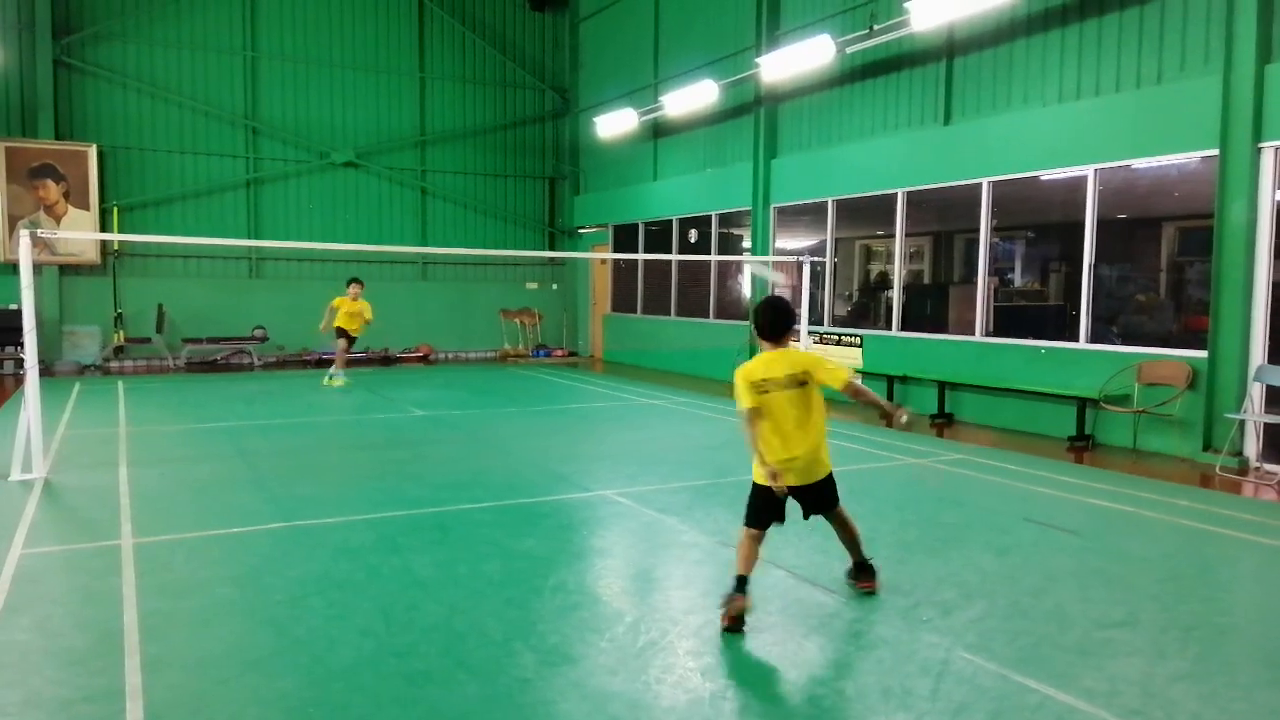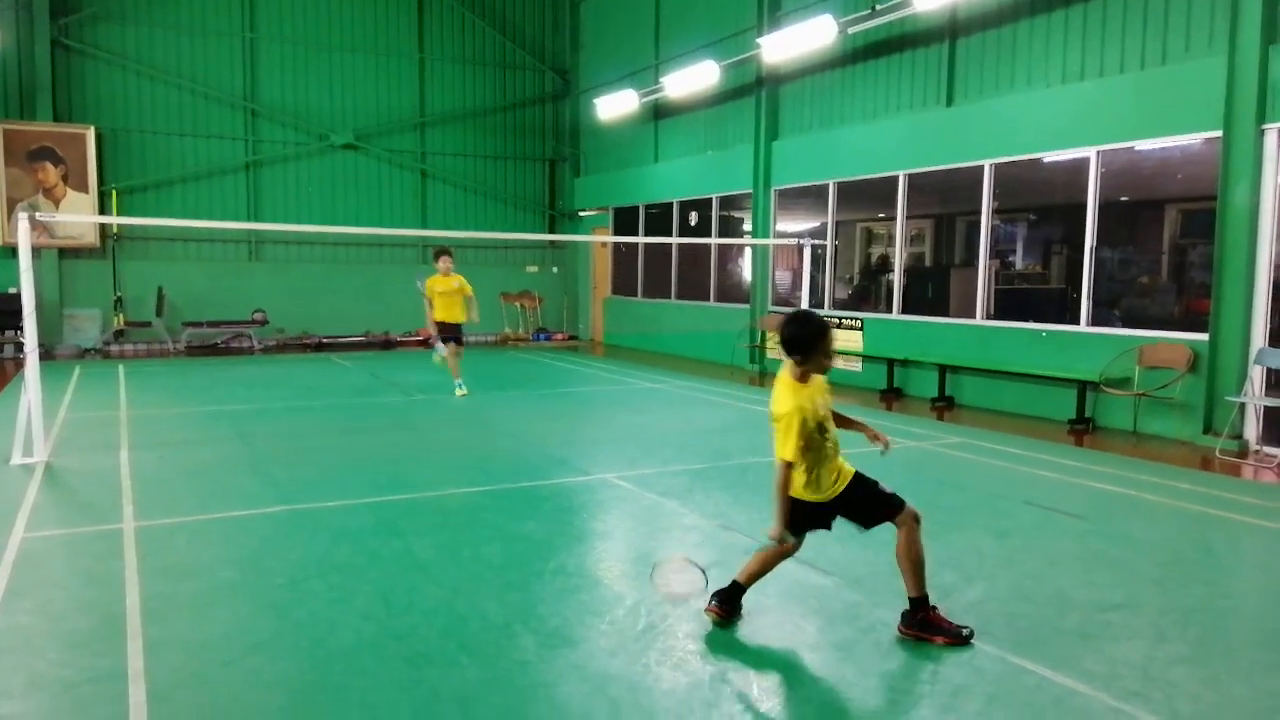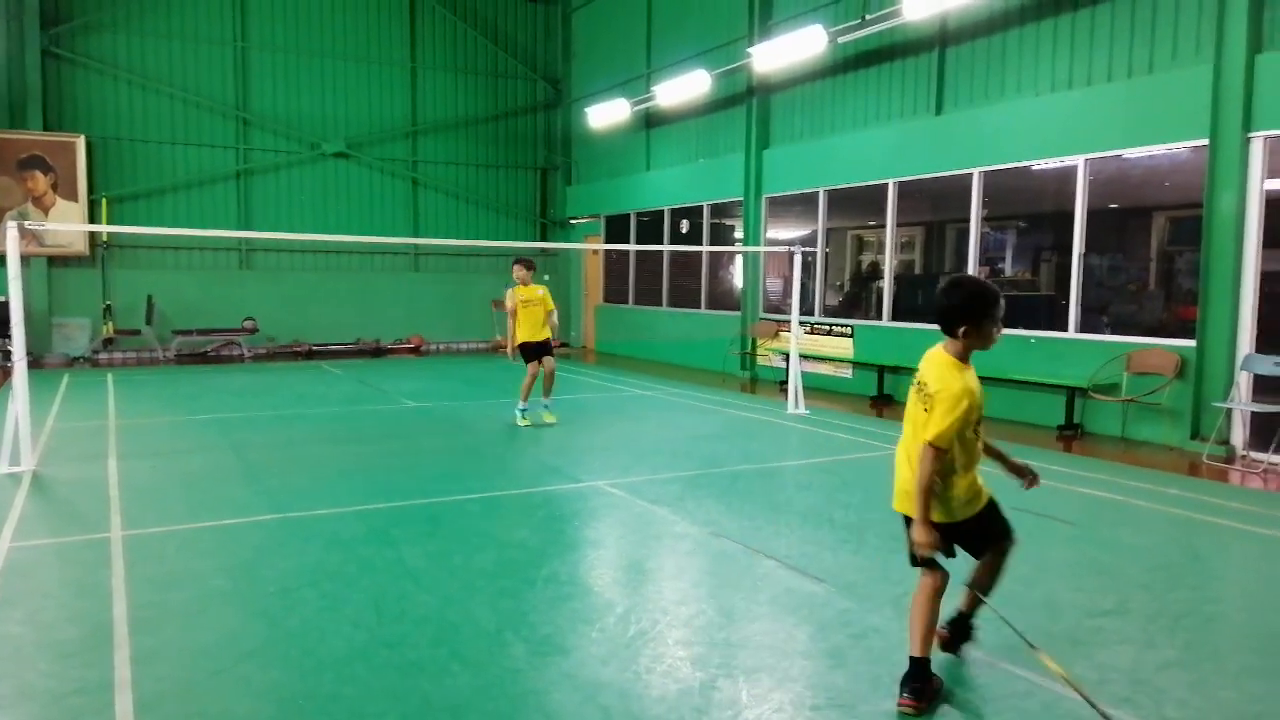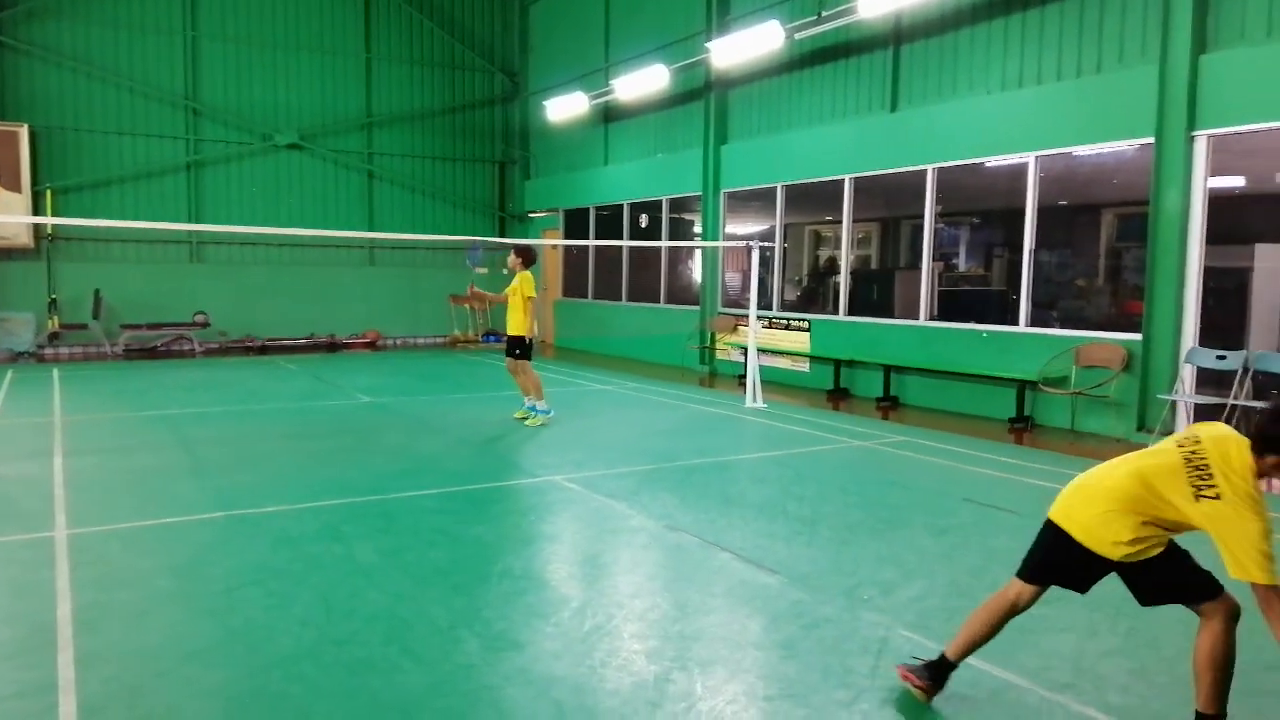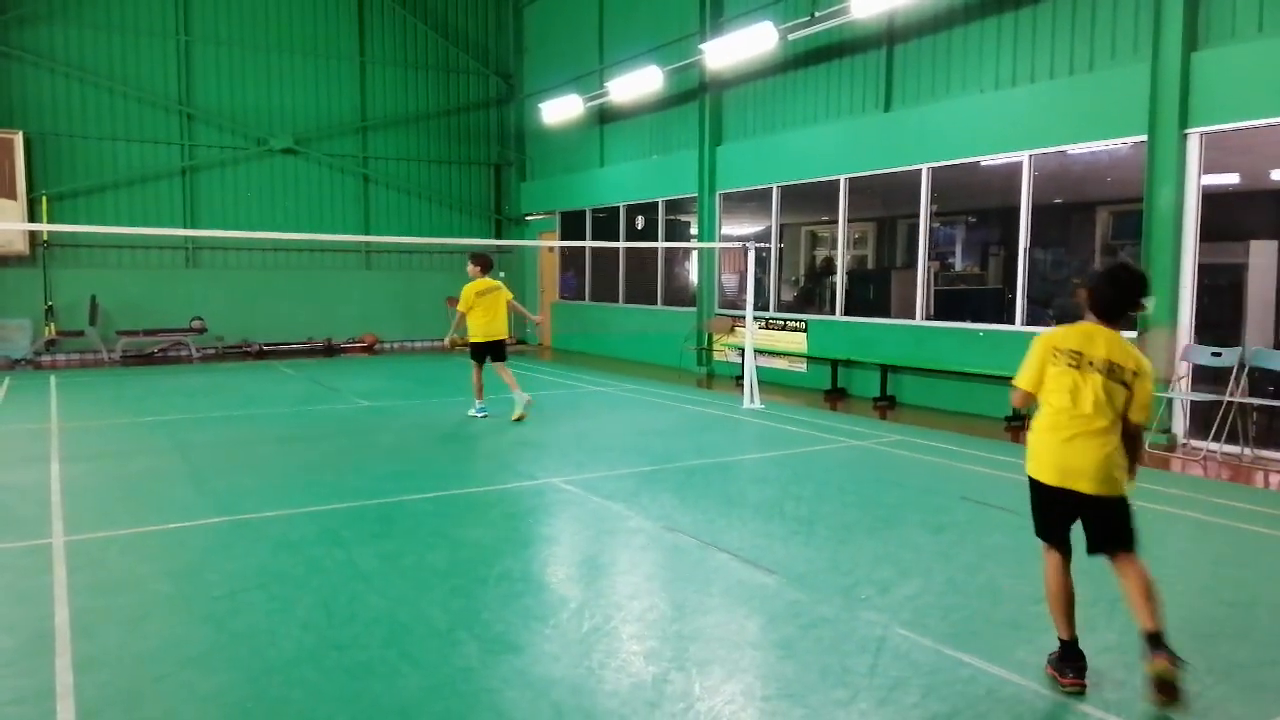
dt=0.7s
person 1, frame 1
left shoulder: (745, 373)
right shoulder: (807, 359)
left elbow: (747, 421)
right elbow: (850, 386)
left wrist: (764, 464)
right wrist: (889, 409)
left hip: (774, 471)
right hip: (811, 464)
left knee: (751, 534)
right knee: (833, 513)
left ankle: (739, 590)
right ankle: (862, 571)
person 1, frame 2
left shoulder: (809, 376)
right shoulder: (792, 407)
right elbow: (786, 464)
left wrist: (865, 429)
right wrist: (781, 520)
left hip: (834, 472)
right hip: (817, 484)
left knee: (790, 542)
right knee: (907, 519)
left ankle: (726, 598)
right ankle: (918, 615)
person 1, frame 3
left shoulder: (936, 356)
right shoulder: (960, 387)
right elbow: (929, 453)
left wrist: (1007, 462)
right wrist: (923, 521)
left hip: (911, 491)
right hip: (946, 497)
left knee: (932, 577)
right knee: (998, 545)
left ankle: (916, 679)
right ankle: (958, 624)
person 1, frame 4
left shoulder: (1219, 435)
right shoulder: (1241, 505)
left hip: (1082, 497)
right hip: (1123, 532)
left knee: (1018, 593)
right knee: (1220, 611)
left ankle: (935, 672)
person 1, frame 5
left shoulder: (1052, 341)
right shoulder: (1134, 361)
left elbow: (1020, 400)
right elbow: (1135, 430)
left wrist: (1045, 396)
right wrist: (1128, 470)
left hip: (1050, 464)
right hip: (1103, 472)
left knee: (1055, 552)
right knee: (1125, 560)
left ankle: (1069, 658)
right ankle: (1156, 647)
